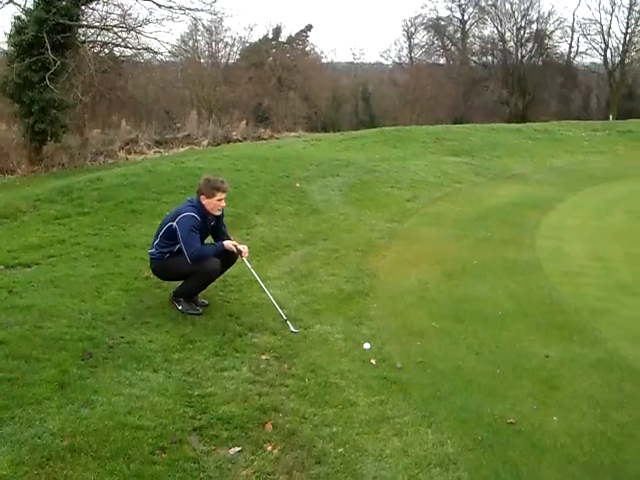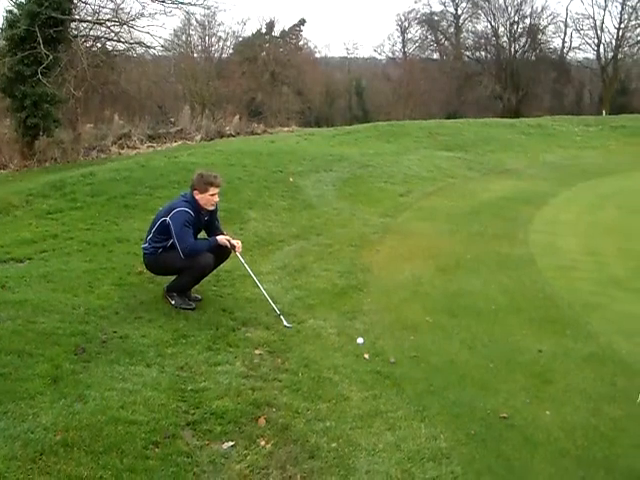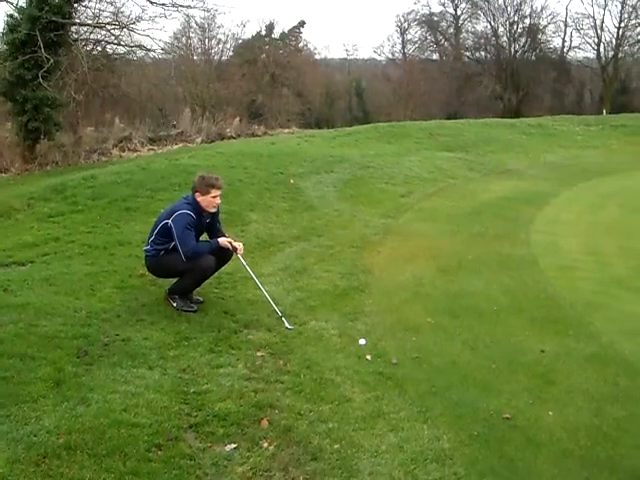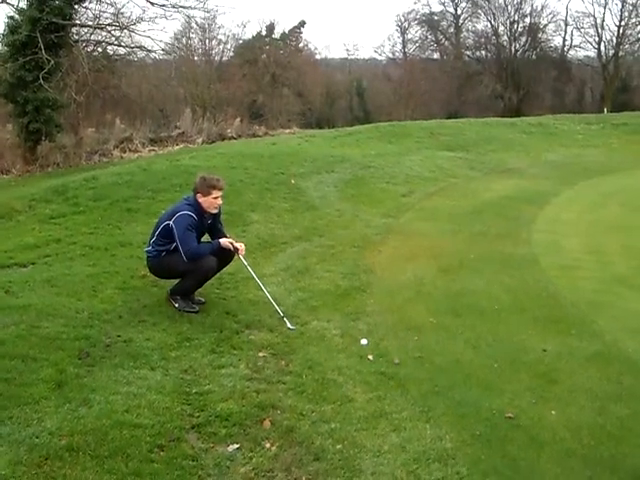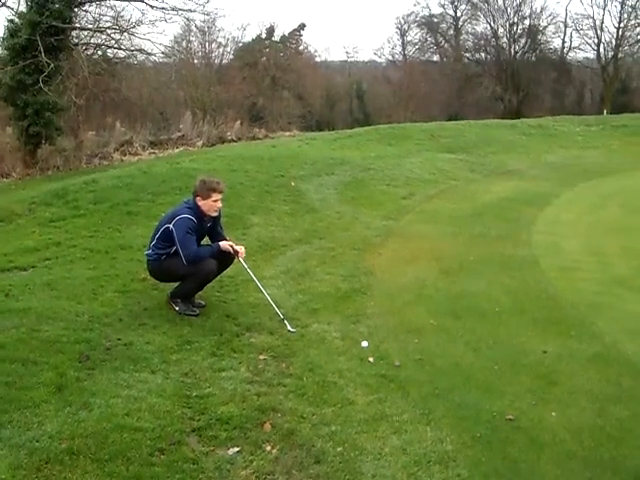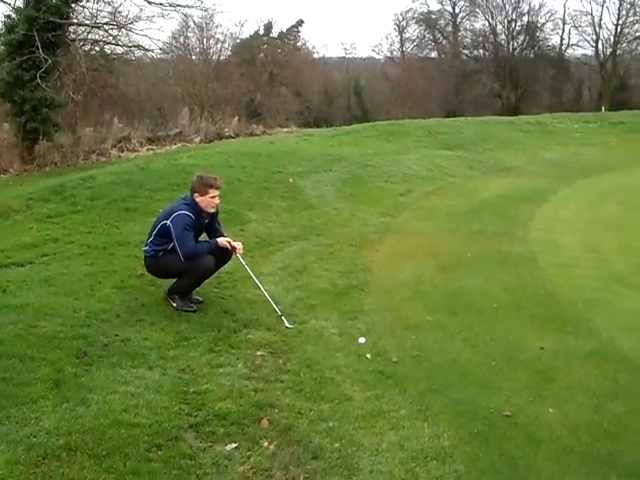
dt=0.3s
person 1, frame 1
left shoulder: (214, 210)
right shoulder: (187, 218)
left elbow: (221, 236)
right elbow: (193, 255)
left wrist: (236, 246)
right wrist: (222, 246)
left hip: (186, 253)
right hip: (163, 262)
left knee: (230, 255)
right knee: (211, 265)
left ankle: (190, 292)
right ankle: (180, 296)
person 1, frame 2
left shoulder: (208, 205)
right shoulder: (181, 213)
left elbow: (215, 231)
right elbow: (187, 250)
left wrist: (229, 241)
right wrist: (216, 241)
left hip: (180, 248)
right hip: (156, 256)
left knee: (223, 250)
right knee: (204, 260)
left ankle: (183, 287)
right ankle: (173, 291)
person 1, frame 3
left shoulder: (210, 207)
right shoulder: (183, 215)
left elbow: (216, 233)
right elbow: (188, 252)
left wrist: (231, 243)
right wrist: (217, 243)
left hip: (182, 250)
right hip: (158, 259)
left knee: (225, 252)
right knee: (206, 263)
left ankle: (185, 290)
right ankle: (175, 293)
person 1, frame 4
left shoulder: (211, 208)
right shoulder: (184, 216)
left elbow: (218, 234)
right elbow: (190, 254)
left wrist: (232, 244)
right wrist: (218, 244)
left hip: (183, 251)
right hip: (160, 260)
left knee: (227, 253)
right knee: (207, 264)
left ankle: (187, 290)
right ankle: (177, 294)
person 1, frame 5
left shoulder: (211, 211)
right shoulder: (184, 219)
left elbow: (218, 237)
right elbow: (190, 256)
left wrist: (232, 247)
right wrist: (218, 247)
left hip: (183, 254)
right hip: (160, 263)
left knee: (227, 256)
right knee: (207, 266)
left ankle: (187, 293)
right ankle: (177, 297)
person 1, frame 6
left shoulder: (209, 207)
right shoulder: (181, 216)
left elbow: (215, 233)
right elbow: (187, 253)
left wrist: (229, 243)
right wrist: (216, 243)
left hip: (180, 251)
right hip: (157, 259)
left knee: (224, 252)
right knee: (205, 262)
left ankle: (185, 289)
right ankle: (175, 293)
